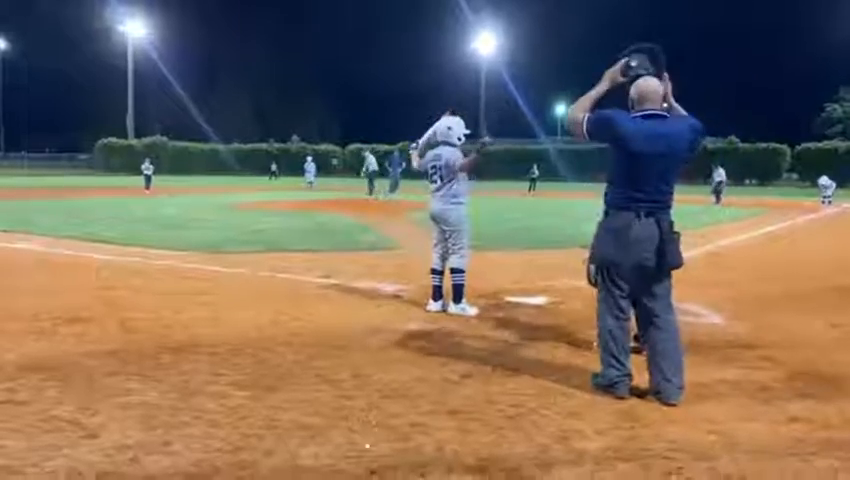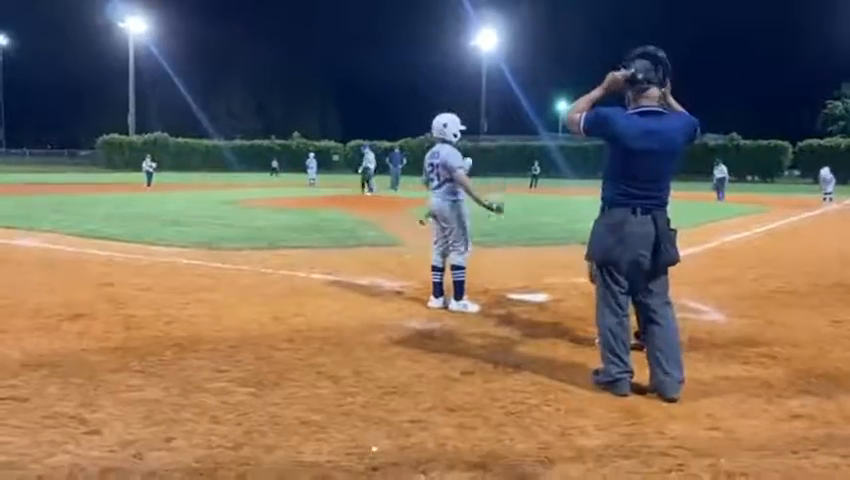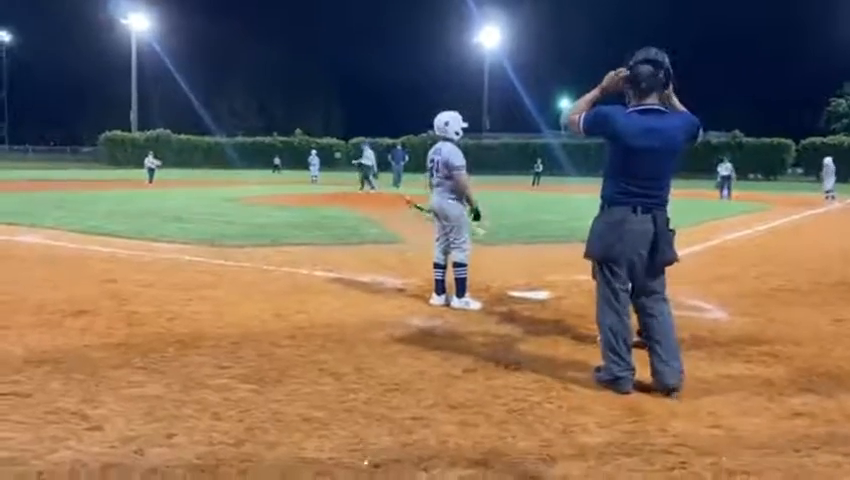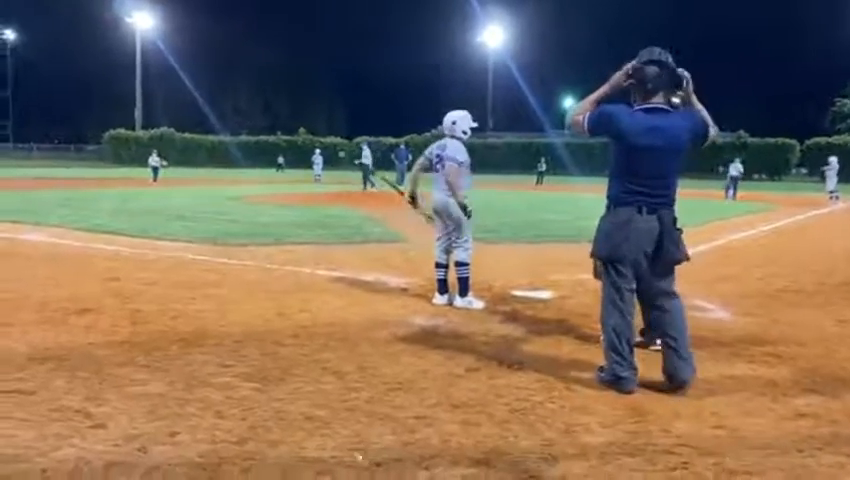
dt=0.4s
person 1, frame 1
left shoulder: (618, 123)
right shoulder: (684, 130)
left elbow: (574, 117)
left wrist: (605, 84)
right wrist: (671, 100)
left hip: (620, 227)
right hip: (659, 229)
left knee: (614, 306)
right knee: (659, 308)
left ankle: (616, 379)
right ankle: (669, 385)
person 1, frame 2
left shoulder: (614, 120)
right shoulder: (679, 126)
left elbow: (571, 117)
left wrist: (604, 88)
right wrist: (667, 97)
left hip: (617, 224)
right hip: (655, 226)
left knee: (613, 302)
right knee: (658, 304)
left ankle: (617, 375)
right ankle: (669, 381)
person 1, frame 3
left shoulder: (614, 118)
right shoulder: (680, 125)
left elbow: (570, 118)
left wrist: (603, 88)
right wrist: (671, 99)
left hip: (616, 223)
right hip: (655, 224)
left knee: (613, 300)
right knee: (654, 299)
left ankle: (619, 374)
right ankle: (668, 373)
person 1, frame 4
left shoulder: (618, 117)
right shoulder: (685, 123)
left elbow: (575, 119)
right elbow: (711, 130)
left wrist: (609, 86)
right wrist: (690, 97)
left hip: (622, 223)
right hip: (662, 225)
left knee: (618, 301)
right knee: (666, 300)
left ankle: (621, 373)
right ankle: (681, 370)
person 2, frame 1
left shoulder: (432, 154)
right shoulder: (452, 153)
left elbow: (416, 166)
right elbow: (462, 166)
left wrist: (415, 151)
right wrist: (477, 153)
left hip: (436, 206)
right hip: (453, 207)
left knee: (439, 251)
right knee: (458, 253)
left ankle: (436, 300)
right ankle: (457, 303)
person 2, frame 2
left shoulder: (430, 154)
right shoulder: (451, 153)
left elbow: (426, 182)
right elbow: (462, 181)
right wrist: (484, 203)
left hip: (435, 203)
right hip: (451, 204)
left knee: (439, 248)
right knee: (459, 249)
left ankle: (437, 297)
right ankle: (458, 300)
person 2, frame 3
left shoulder: (433, 151)
right shoulder: (453, 151)
right elbow: (461, 183)
right wrist: (473, 205)
left hip: (437, 201)
right hip: (452, 203)
left knee: (442, 246)
right knee: (460, 247)
left ankle: (439, 294)
right ankle: (460, 297)
person 2, frame 4
left shoulder: (436, 146)
right shoulder: (457, 147)
left elbow: (417, 167)
right elbow: (452, 175)
left wrist: (413, 192)
right wrist: (461, 201)
left hip: (438, 199)
right hip: (451, 201)
left knee: (443, 244)
right knee: (462, 245)
left ankle: (442, 293)
right ankle: (463, 296)
